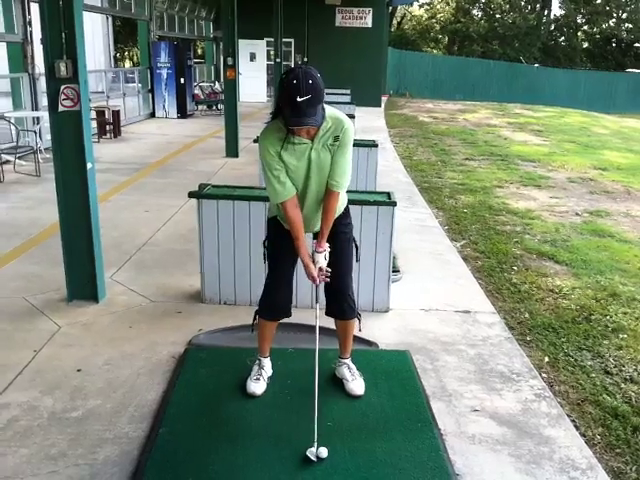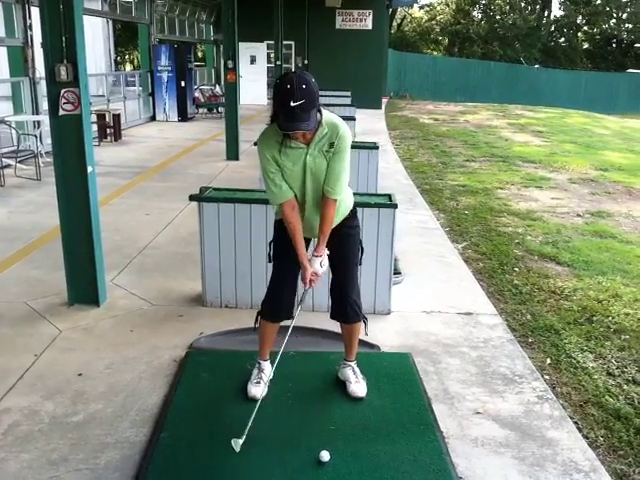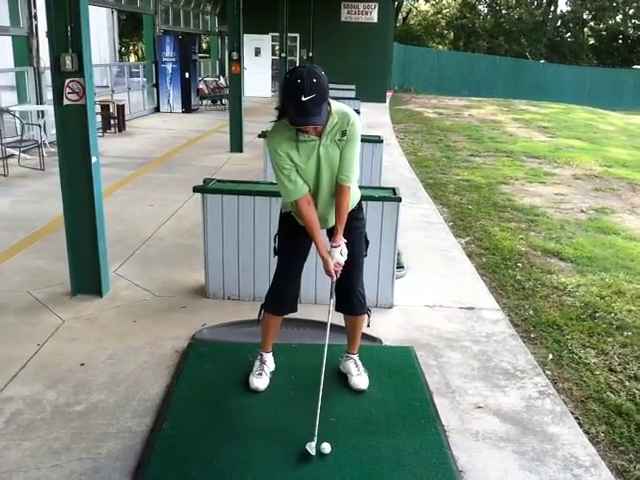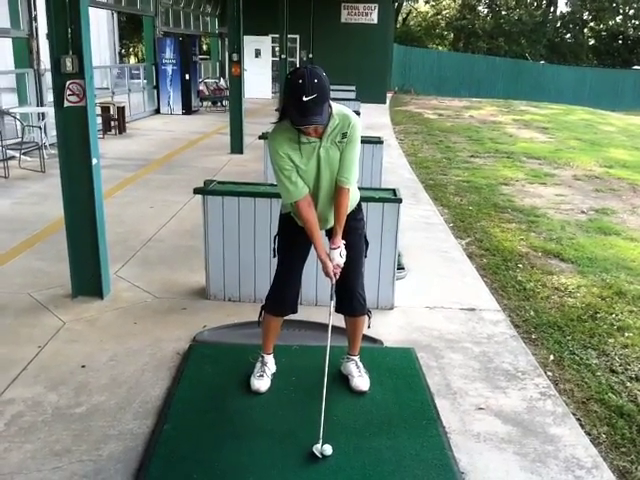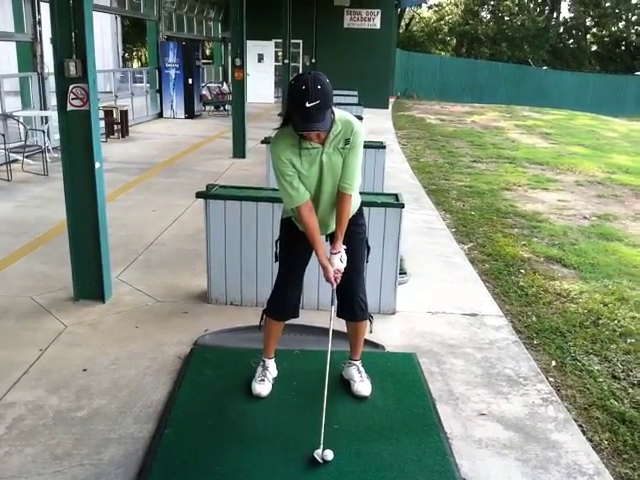
dt=1s
person 1, frame 1
left shoulder: (341, 127)
right shoulder: (270, 139)
left elbow: (334, 189)
right elbow: (287, 201)
left wrist: (322, 243)
right wrist: (304, 255)
left hip: (333, 217)
right hip: (285, 220)
left knee: (343, 291)
right knee: (275, 291)
left ankle: (345, 362)
right ankle: (263, 362)
person 1, frame 2
left shoulder: (338, 132)
right shoulder: (268, 143)
left elbow: (331, 197)
right elbow: (287, 204)
left wrist: (321, 249)
right wrist: (303, 260)
left hip: (340, 219)
right hip: (291, 222)
left knee: (348, 294)
right knee: (278, 293)
left ankle: (349, 365)
right ankle: (263, 364)
person 1, frame 3
left shoulder: (347, 121)
right shoulder: (278, 138)
left elbow: (345, 183)
right elbow: (302, 200)
left wrist: (339, 237)
right wrist: (323, 252)
left hip: (347, 211)
right hip: (298, 216)
left knee: (353, 287)
right knee: (283, 286)
left ankle: (352, 358)
right ankle: (265, 357)
person 1, frame 4
left shoulder: (348, 123)
right shoulder: (280, 140)
left elbow: (344, 186)
right elbow: (302, 201)
left wrist: (337, 240)
right wrist: (322, 253)
left hip: (346, 213)
right hip: (298, 217)
left knee: (353, 289)
right knee: (283, 288)
left ankle: (353, 359)
right ankle: (266, 359)
person 1, frame 5
left shoulder: (351, 129)
right shoulder: (282, 145)
left elbow: (347, 191)
right elbow: (303, 206)
left wrist: (338, 246)
right wrist: (323, 259)
left hip: (347, 218)
right hip: (299, 222)
left knee: (355, 294)
right knee: (284, 292)
left ankle: (354, 364)
right ankle: (267, 363)
